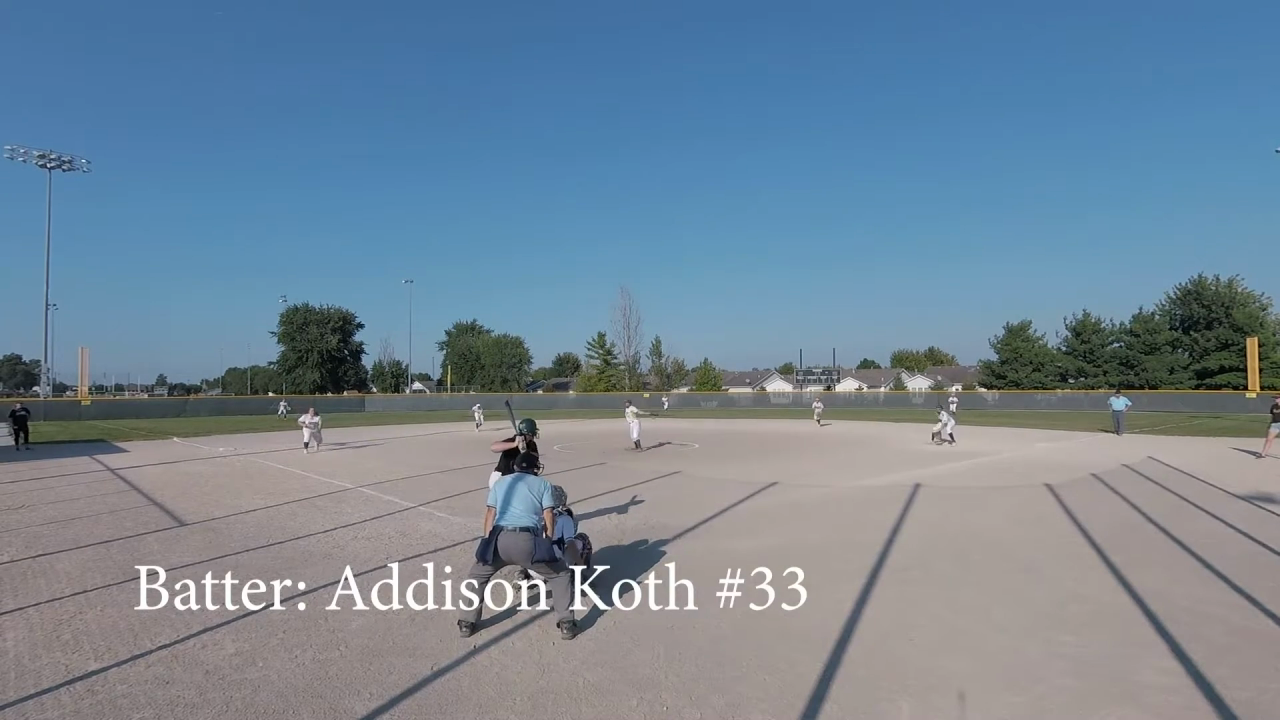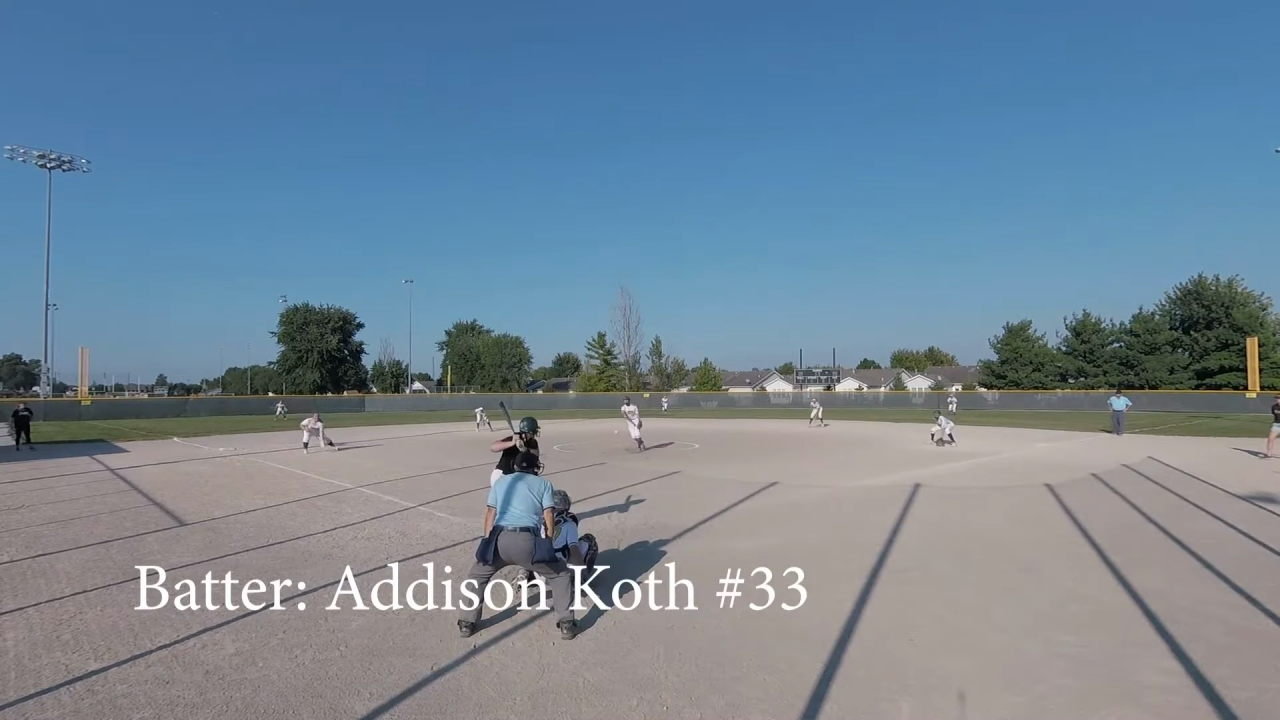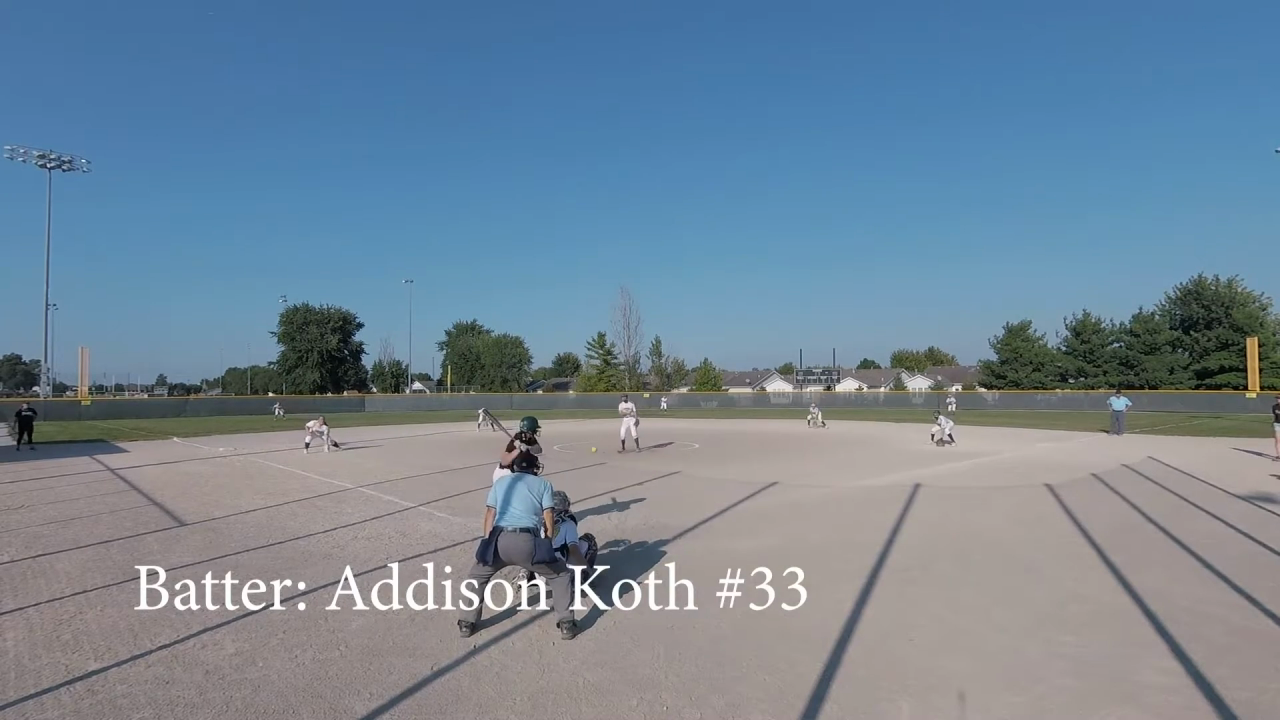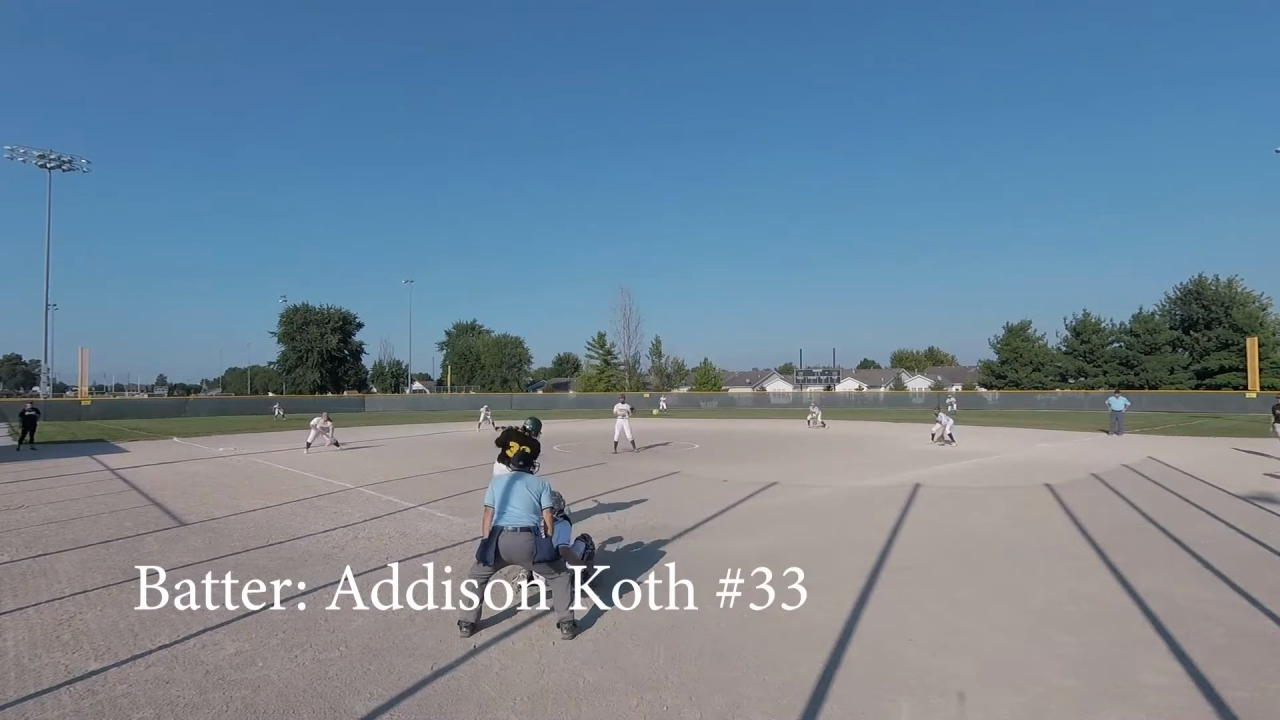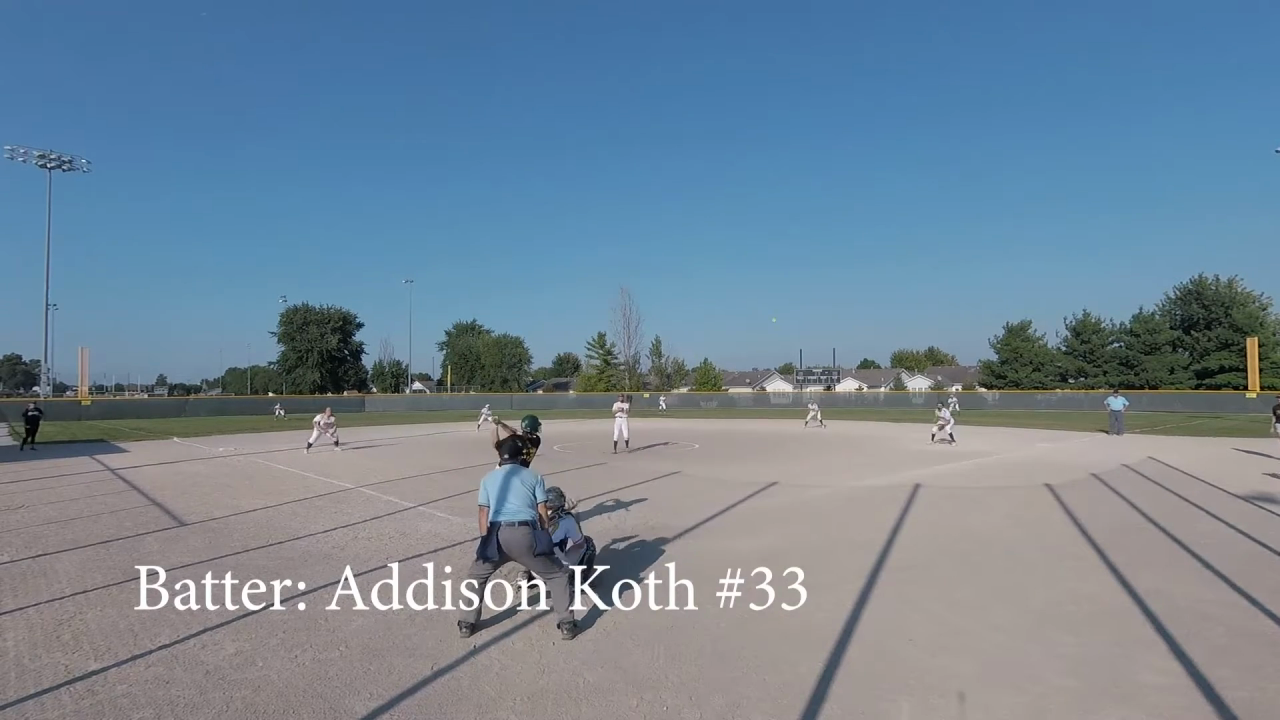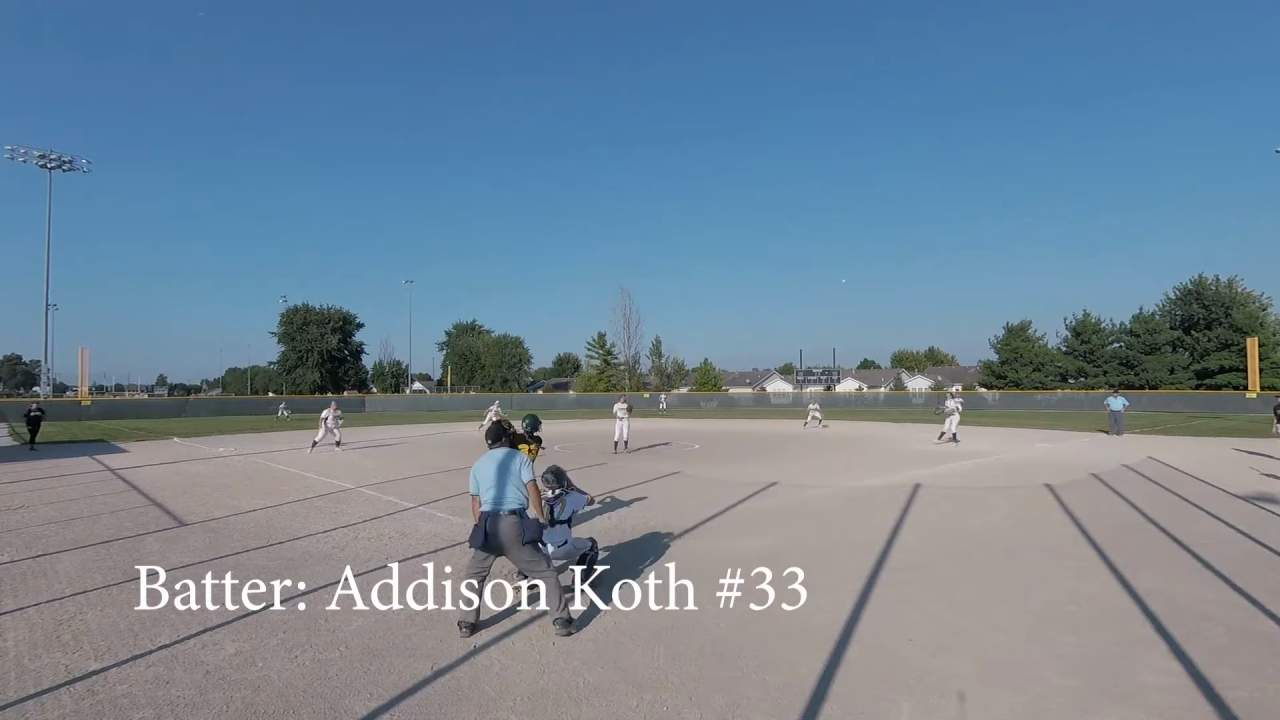
dt=0.2s
person 1, frame 1
left shoulder: (500, 482)
right shoulder: (543, 484)
left elbow: (490, 514)
right elbow: (548, 516)
left wrist: (487, 544)
right wrist: (547, 547)
left hip: (500, 539)
right hip: (527, 540)
left knee: (477, 576)
right knee: (561, 574)
left ankle: (467, 623)
right ankle: (566, 623)
person 1, frame 2
left shoulder: (501, 482)
right shoulder: (543, 484)
left elbow: (490, 514)
right elbow: (548, 516)
left wrist: (487, 544)
left hip: (500, 539)
right hip: (527, 540)
left knee: (477, 576)
right knee: (561, 574)
left ankle: (467, 623)
right ankle: (566, 623)
person 1, frame 3
left shoulder: (500, 482)
right shoulder: (543, 484)
left elbow: (490, 514)
right elbow: (548, 517)
left wrist: (487, 544)
left hip: (500, 540)
right hip: (527, 541)
left knee: (477, 576)
right knee: (561, 575)
left ankle: (467, 623)
right ankle: (566, 623)
person 1, frame 4
left shoulder: (497, 481)
right shoulder: (541, 483)
left elbow: (488, 514)
right elbow: (548, 517)
left wrist: (487, 543)
left hip: (500, 539)
right hip: (527, 539)
left knee: (477, 576)
right knee: (561, 575)
left ankle: (467, 623)
right ankle: (566, 624)
person 1, frame 5
left shoulder: (489, 477)
right shoulder: (533, 476)
left elbow: (483, 512)
right elbow: (542, 511)
left wrist: (486, 541)
right wrist: (544, 540)
left hip: (497, 534)
right hip: (526, 534)
left knee: (476, 576)
right knee: (558, 575)
left ankle: (467, 623)
right ankle: (566, 623)
person 1, frame 6
left shoulder: (478, 464)
right shoulder: (520, 457)
left elbow: (475, 501)
right elbow: (532, 489)
left wrist: (480, 529)
right wrist: (541, 519)
left hip: (488, 523)
right hip: (515, 522)
left knee: (475, 574)
right knee: (543, 570)
left ankle: (467, 622)
right ankle: (561, 620)
